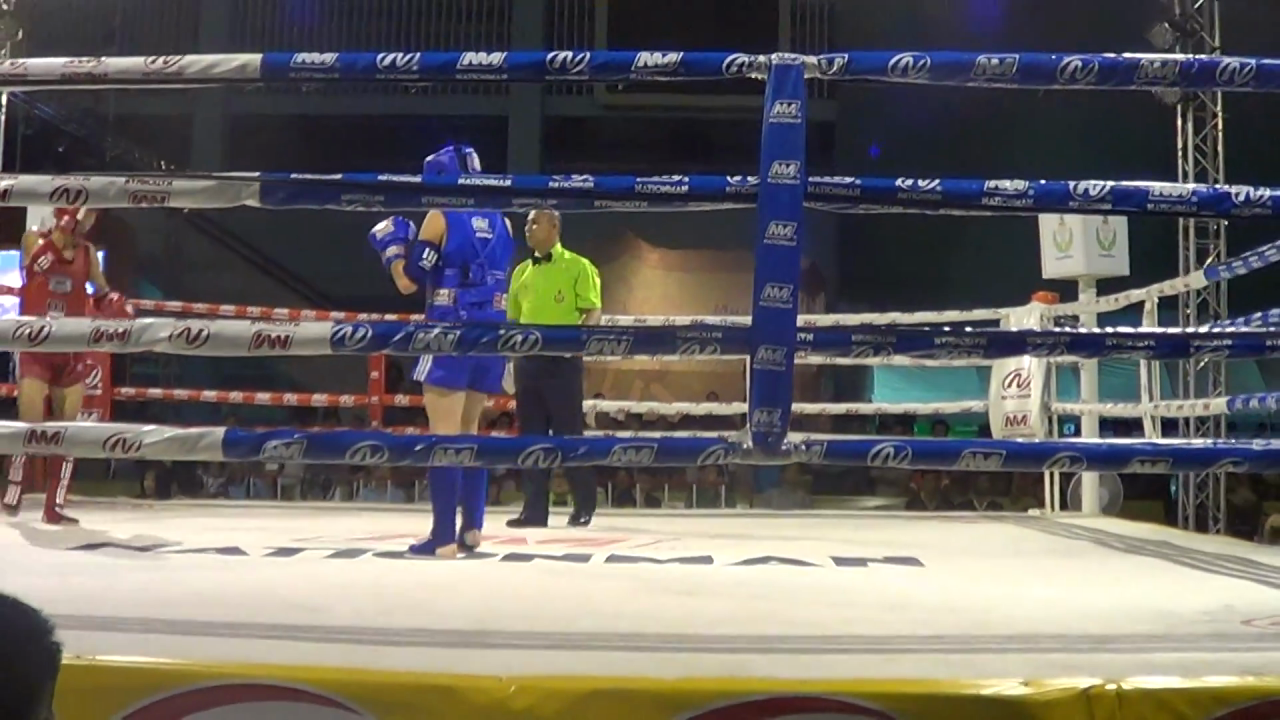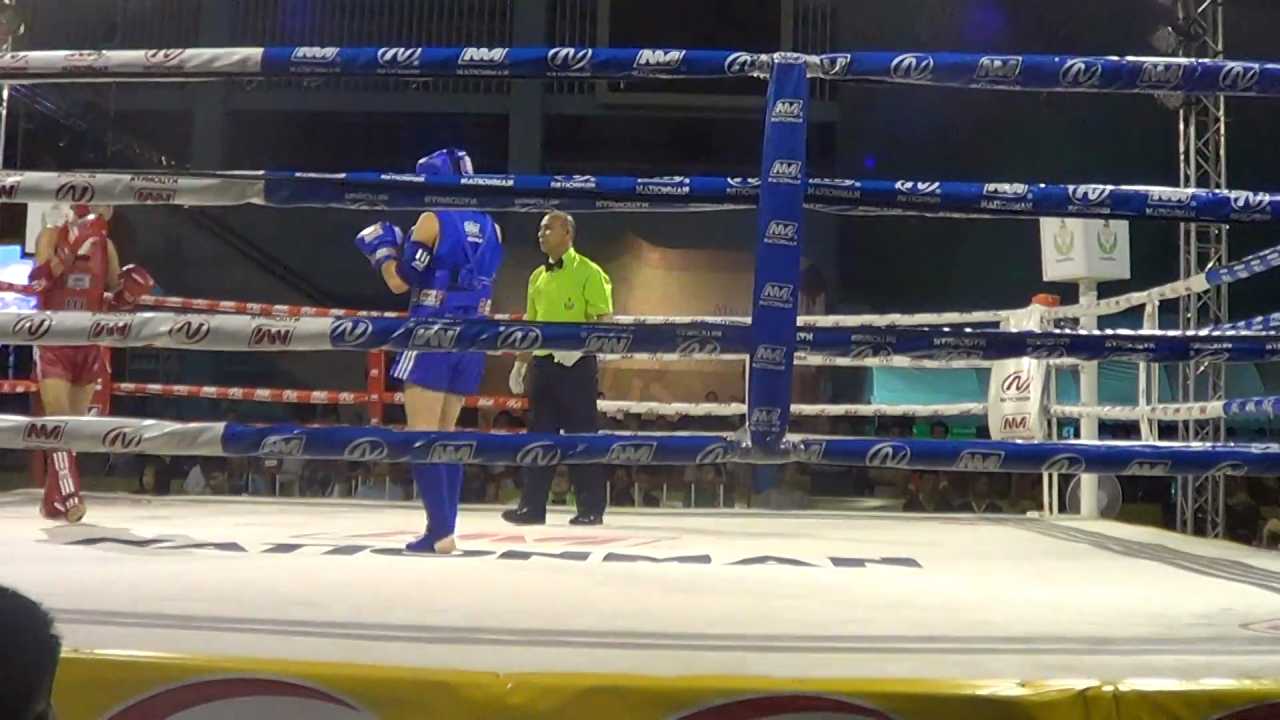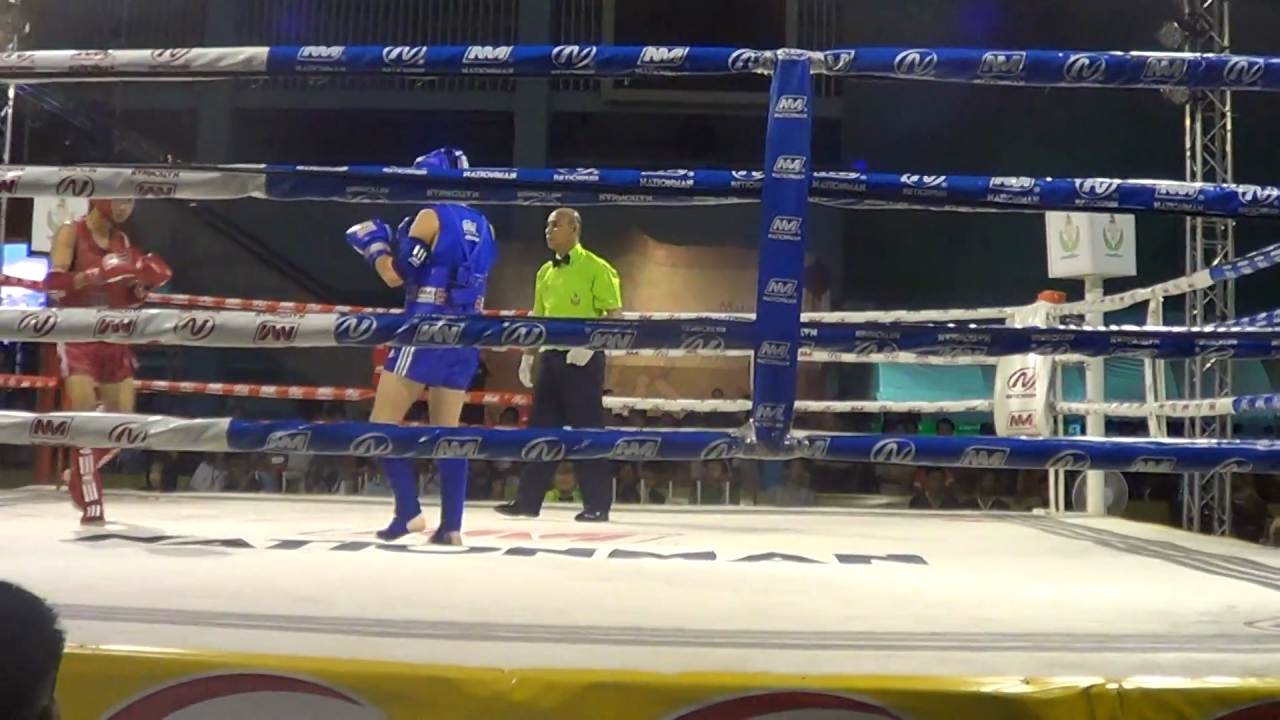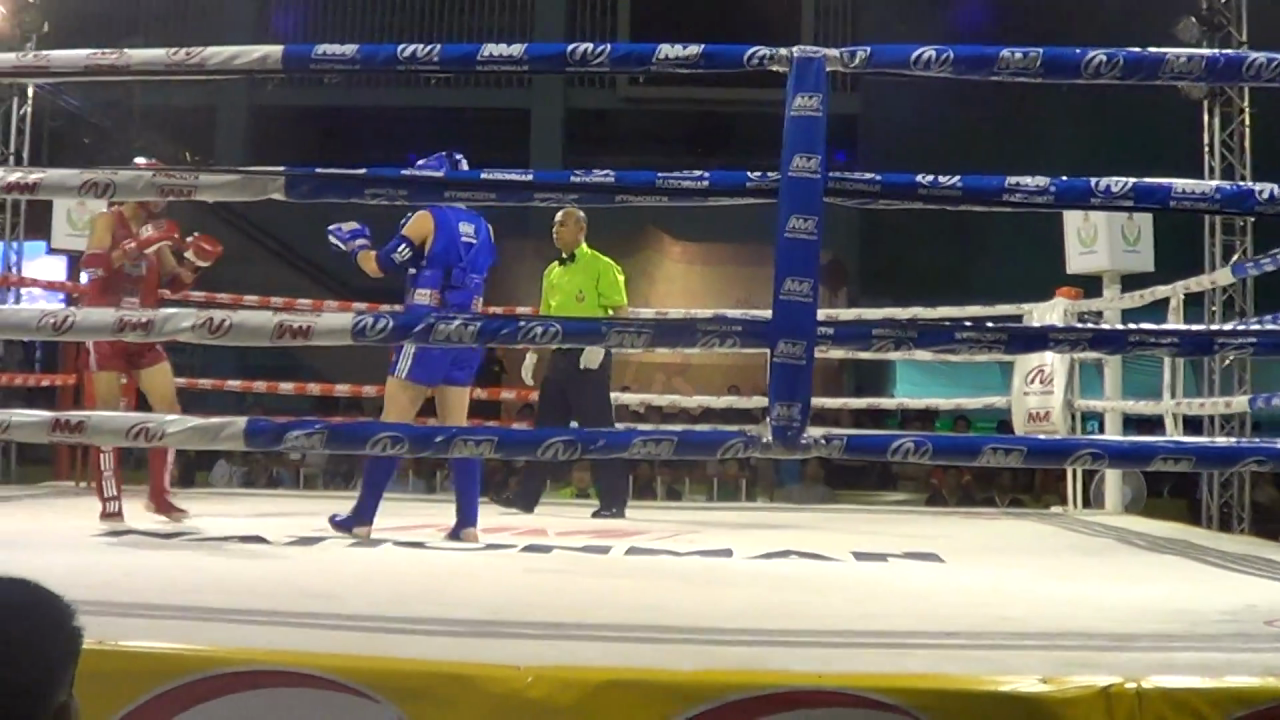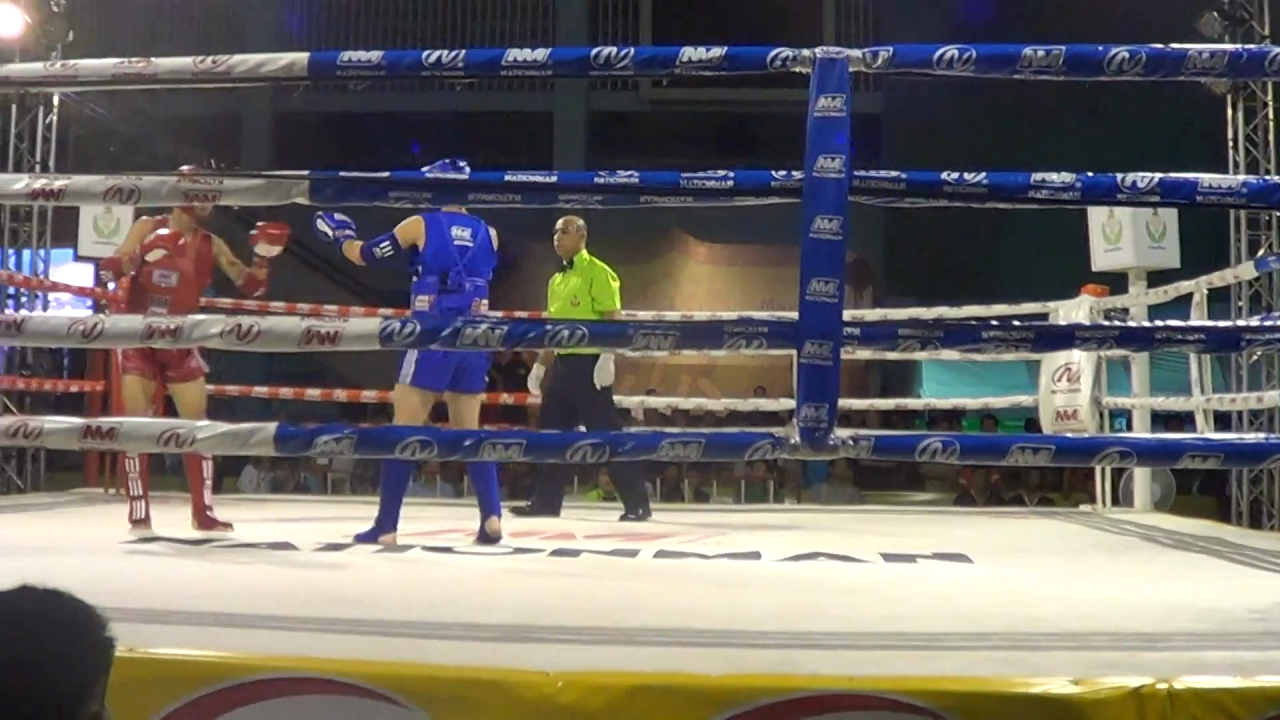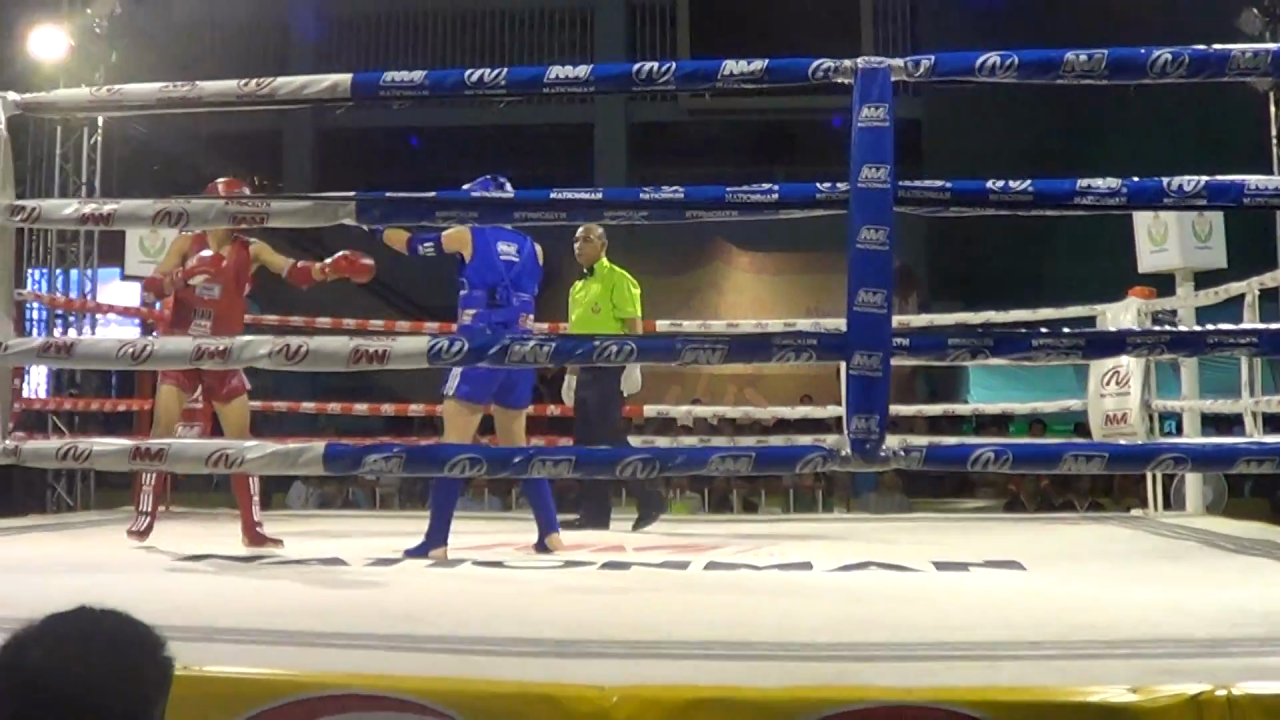
dt=0.2s
person 1, frame 1
left shoulder: (440, 218)
right shoulder: (502, 223)
left elbow: (408, 281)
left wrist: (393, 246)
left knee: (444, 436)
right knee: (467, 432)
left ankle: (445, 537)
right ankle: (471, 527)
person 1, frame 2
left shoulder: (433, 220)
right shoulder: (490, 228)
left elbow: (400, 281)
left wrist: (381, 248)
left knee: (420, 435)
right knee: (445, 433)
left ankle: (440, 528)
right ankle: (444, 529)
person 1, frame 3
left shoulder: (430, 217)
right shoulder: (483, 227)
left elbow: (395, 274)
left wrist: (374, 245)
left knee: (383, 420)
right knee: (448, 431)
left ankle: (408, 509)
right ankle: (452, 525)
person 1, frame 4
left shoulder: (427, 219)
right shoulder: (483, 228)
left elbow: (379, 266)
left wrist: (353, 243)
left knee: (392, 425)
right knee: (456, 430)
left ankle: (361, 516)
right ankle: (468, 522)
person 1, frame 5
left shoulder: (422, 225)
right shoulder: (488, 233)
left elbow: (365, 255)
left wrist: (338, 231)
left knee: (404, 431)
right knee: (469, 432)
left ankle: (386, 526)
right ankle: (490, 515)
person 1, frame 6
left shoulder: (468, 237)
right shoulder: (533, 248)
left elbow: (410, 244)
left wrist: (380, 223)
left knee: (453, 446)
right knee: (515, 446)
left ankle: (436, 540)
right ankle: (549, 529)
person 2, frame 1
left shoulder: (88, 251)
right shoulder: (38, 237)
left elbow: (102, 296)
right elbow: (36, 266)
left wrist: (113, 304)
right wrist: (64, 228)
left hip: (70, 348)
right hip: (34, 346)
left knee: (69, 426)
right knee: (31, 423)
left ankle: (54, 506)
person 2, frame 2
left shoulder: (106, 247)
right shoulder: (52, 236)
left elbow: (117, 299)
right elbow: (36, 281)
left wrist: (131, 289)
right wrist: (71, 249)
left hip: (88, 344)
right hip: (53, 342)
right knee: (59, 421)
left ankle: (53, 499)
right ankle: (71, 501)
person 2, frame 3
left shoulder: (121, 241)
right shoulder: (70, 233)
right elbow: (55, 286)
left wrist: (146, 282)
right wrist: (97, 273)
left hip: (113, 339)
right hip: (78, 339)
left ankle: (79, 474)
right ankle: (89, 503)
person 2, frame 4
left shoulder: (161, 229)
right shoulder: (108, 220)
left elbow: (177, 282)
right elbow: (91, 265)
left wrist: (194, 262)
right wrist: (137, 246)
left knee: (169, 410)
right knee: (109, 416)
left ankle: (159, 495)
right ankle: (110, 501)
person 2, frame 5
left shoulder: (210, 245)
right shoulder: (146, 228)
left elbow: (250, 287)
right elbow: (107, 271)
left wrist: (265, 256)
right wrist: (144, 253)
left hip: (179, 345)
left knee: (197, 425)
right knee: (135, 421)
left ankle: (202, 511)
right ankle: (139, 507)
person 2, frame 6
left shoulder: (252, 249)
right shoulder: (186, 243)
left elbow: (297, 272)
right elbow: (151, 289)
left wrist: (331, 267)
right wrist: (184, 274)
left knee: (239, 443)
right knee: (163, 430)
left ankle: (252, 527)
right ankle: (145, 515)
person 3, frame 1
left shoulder: (577, 267)
right shoulder: (521, 272)
left elbow: (593, 313)
left hip: (562, 361)
right hip: (528, 361)
left knee: (567, 433)
right knee: (532, 436)
left ankle: (584, 506)
right ankle: (534, 511)
person 3, frame 2
left shoulder: (589, 273)
right shoulder: (537, 276)
left elbow: (603, 319)
right wrist: (520, 364)
left hip: (576, 364)
right hip: (543, 363)
left knee: (581, 435)
right knee: (540, 435)
left ankle: (591, 508)
right ankle: (532, 507)
person 3, frame 3
left shoulder: (597, 269)
right shoulder: (545, 273)
left elbow: (614, 314)
right wrist: (527, 356)
left hip: (584, 361)
right hip: (552, 358)
left knee: (588, 431)
right knee: (541, 428)
left ankle: (598, 504)
right ankle: (527, 500)
person 3, frame 4
left shoulder: (600, 266)
right shoulder: (552, 272)
left elbow: (620, 312)
left wrist: (601, 345)
right wrist: (531, 355)
left hip: (589, 358)
right hip: (560, 356)
left knee: (598, 429)
right knee: (546, 425)
left ankle: (614, 501)
right ankle: (525, 494)
person 3, frame 5
left shoulder: (597, 273)
right shoulder: (556, 279)
left elbow: (612, 318)
left wrist: (607, 358)
right wrist: (539, 366)
left hip: (587, 361)
right hip: (563, 363)
left knee: (605, 431)
right knee: (551, 429)
left ankle: (636, 501)
right ankle: (547, 500)
person 3, frame 6
left shoulder: (618, 280)
right shoulder: (577, 289)
left elbow: (634, 325)
left wrist: (632, 367)
right wrist: (570, 375)
left hip: (610, 368)
right hip: (587, 370)
left knee: (609, 438)
right knee: (586, 440)
left ankle: (649, 500)
right ankle: (594, 512)
